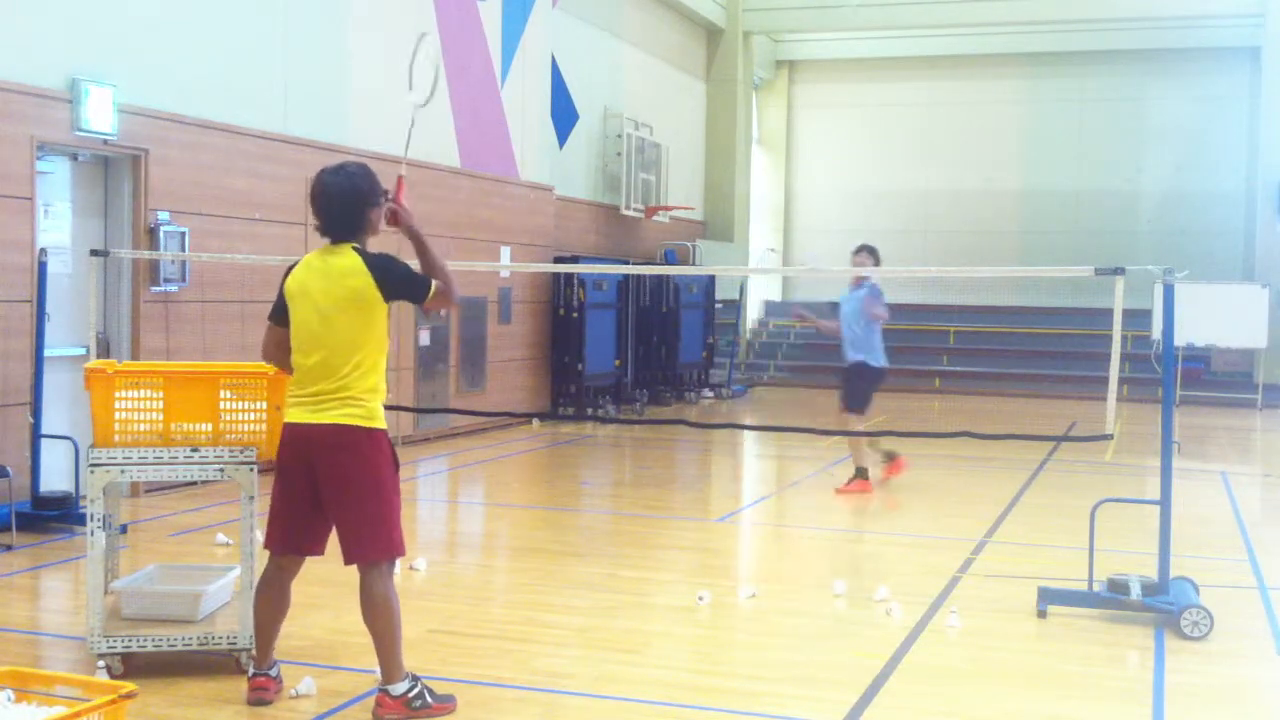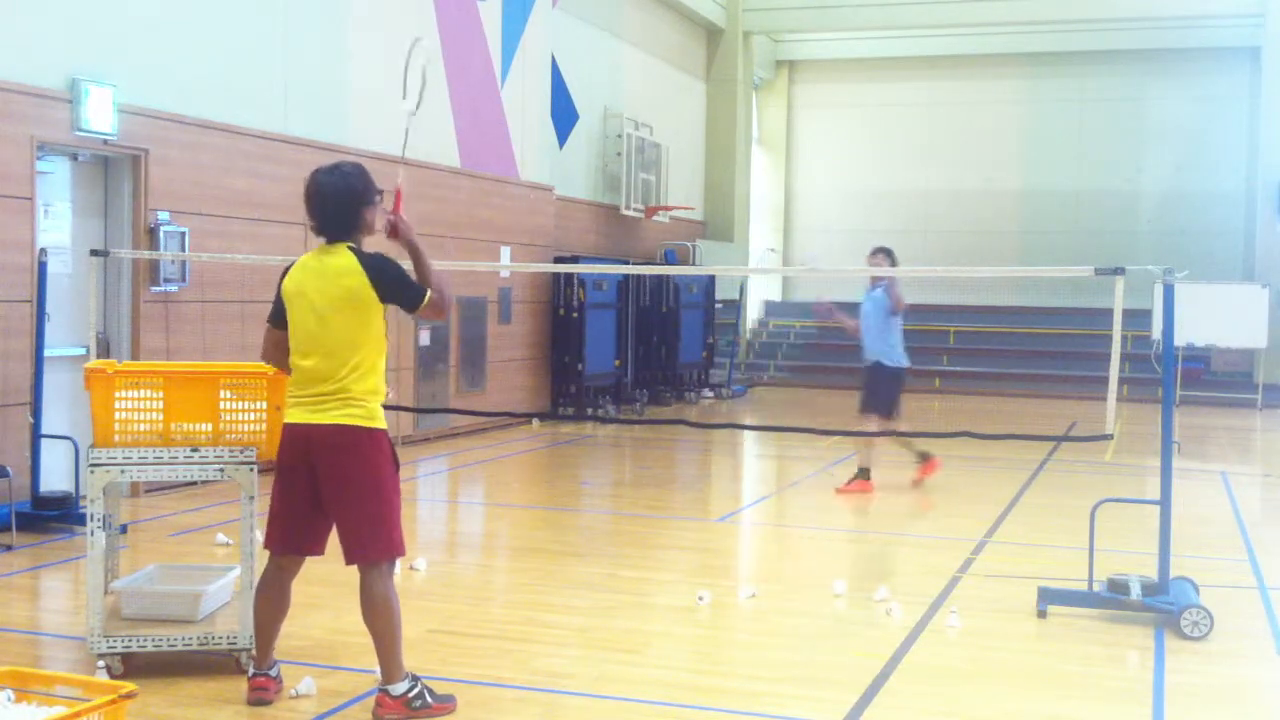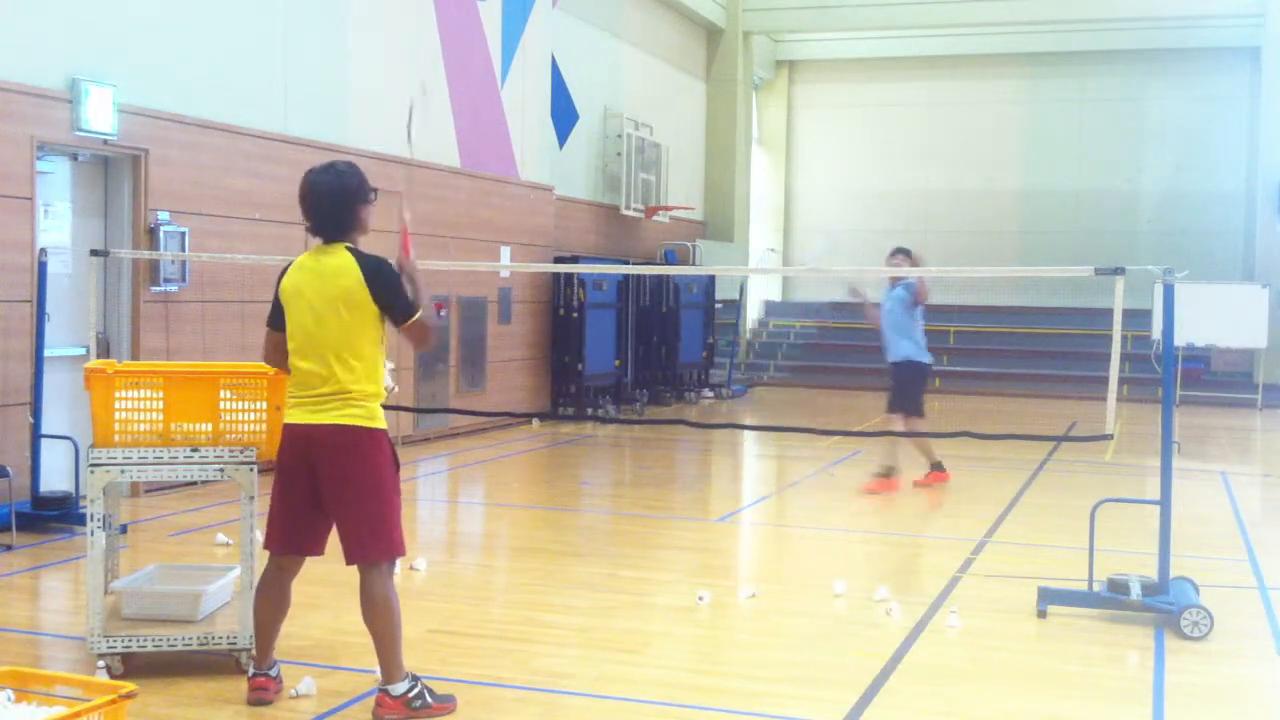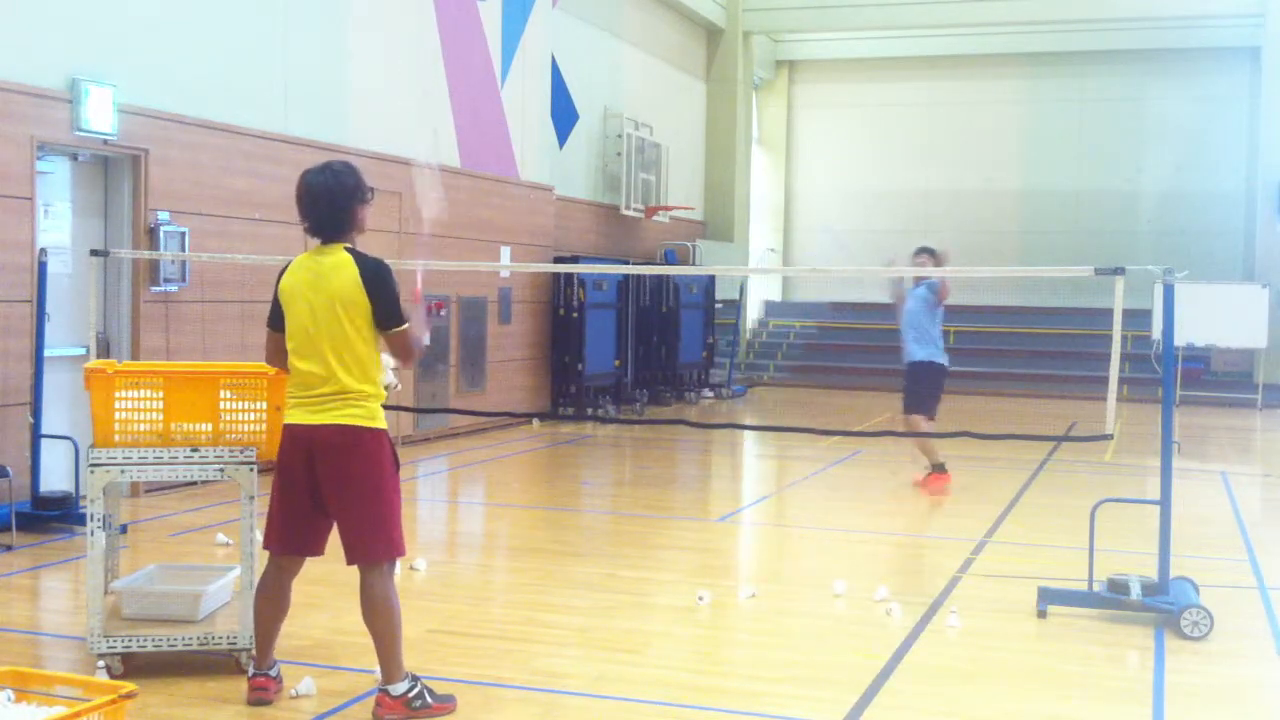
dt=0.1s
person 1, frame 1
left shoulder: (297, 272)
right shoulder: (378, 267)
left elbow: (273, 351)
right elbow: (446, 294)
right wrist: (415, 232)
left hip: (299, 429)
right hip: (355, 431)
left knee: (284, 558)
right knee: (376, 563)
left ankle: (261, 672)
person 1, frame 2
left shoulder: (294, 273)
right shoulder: (373, 268)
left elbow: (272, 353)
right elbow: (439, 307)
right wrist: (411, 243)
left hip: (299, 430)
right hip: (355, 432)
left knee: (284, 559)
right knee: (376, 564)
left ankle: (262, 672)
person 1, frame 3
left shoulder: (291, 274)
right shoulder: (372, 270)
left elbow: (273, 355)
right elbow: (424, 336)
right wrist: (411, 282)
left hip: (299, 429)
right hip: (355, 431)
left knee: (284, 558)
right knee: (376, 563)
left ankle: (262, 672)
person 1, frame 4
left shoulder: (290, 275)
right shoulder: (368, 270)
left elbow: (275, 356)
right elbow: (408, 352)
right wrist: (410, 320)
left hip: (298, 430)
right hip: (355, 431)
left knee: (284, 558)
right knee: (376, 563)
left ankle: (262, 672)
person 2, frame 1
left shoulder: (871, 291)
right shoulder: (847, 294)
left elbow: (882, 316)
right elbow: (837, 328)
left wrist: (876, 311)
right wrist: (810, 319)
left hip: (868, 364)
right hip: (854, 363)
left knee: (852, 418)
right knee: (853, 420)
left ankle: (862, 477)
right ankle: (891, 457)
person 2, frame 2
left shoulder: (887, 291)
right shoulder: (869, 295)
left elbow: (900, 305)
right elbow: (859, 328)
left wrist: (892, 283)
right wrist: (835, 314)
left hip: (888, 365)
right hip: (877, 364)
left knee: (870, 417)
right knee: (887, 423)
left ankle: (863, 477)
right ankle: (925, 458)
person 2, frame 3
left shoulder: (908, 289)
right shoulder: (890, 293)
left elbow: (923, 295)
right elbow: (880, 322)
left wrist: (918, 273)
right wrist: (863, 301)
left hip: (911, 362)
right hip: (902, 362)
left knee: (896, 415)
right knee: (911, 422)
left ankle: (887, 474)
right ankle: (937, 468)
person 2, frame 4
left shoulder: (929, 289)
right shoulder: (913, 292)
left elbow: (944, 294)
left wrist: (942, 271)
right wrist: (898, 286)
left hip: (928, 363)
right hip: (918, 363)
left knee: (915, 419)
right knee: (920, 421)
left ankle: (938, 471)
right ankle: (938, 470)
